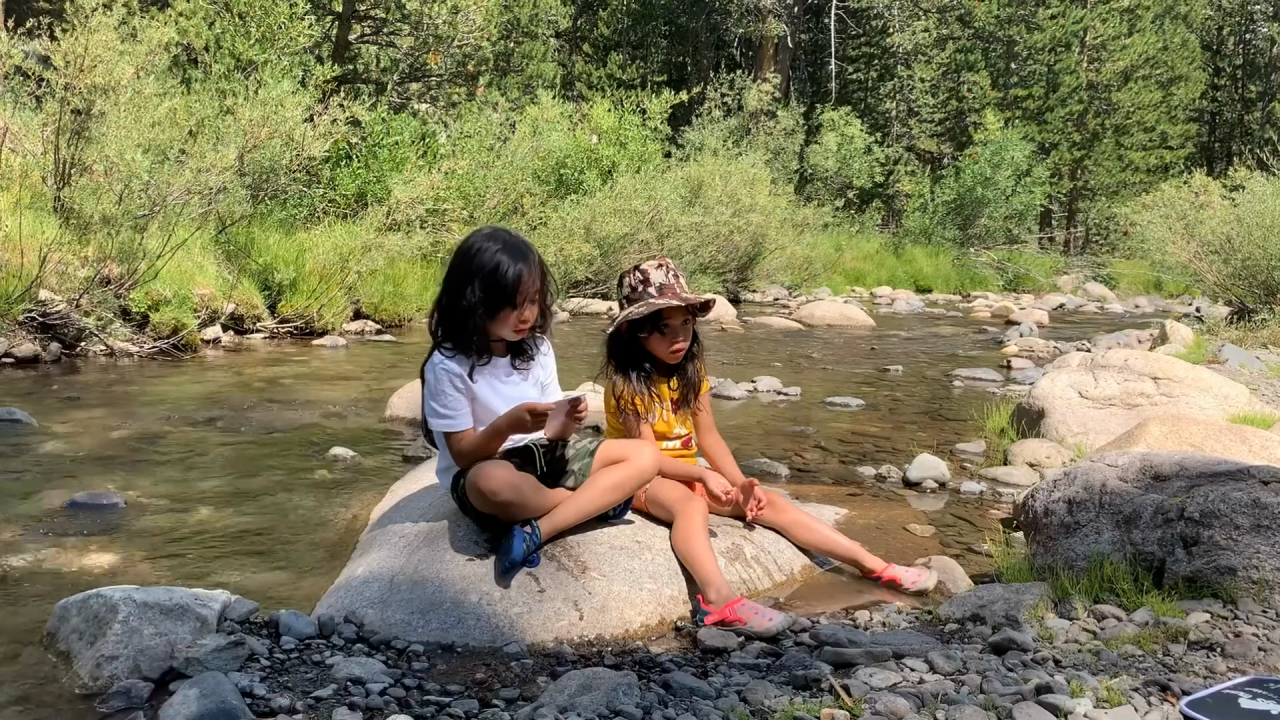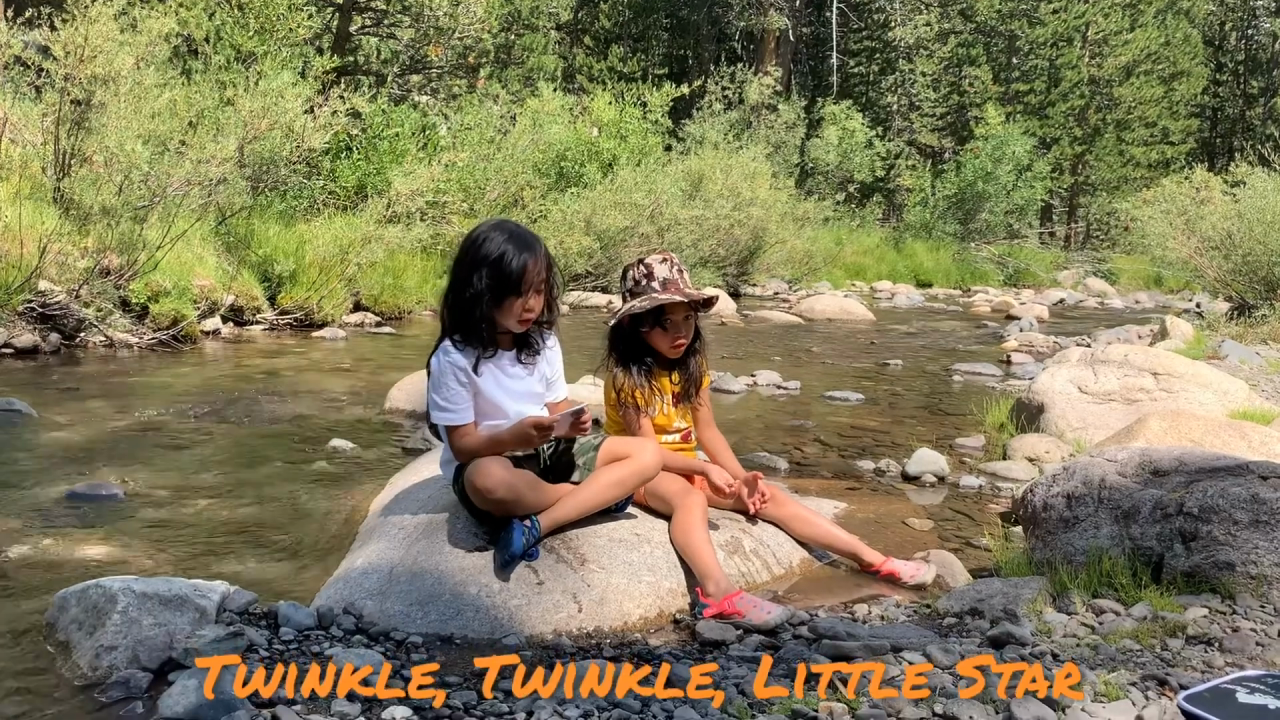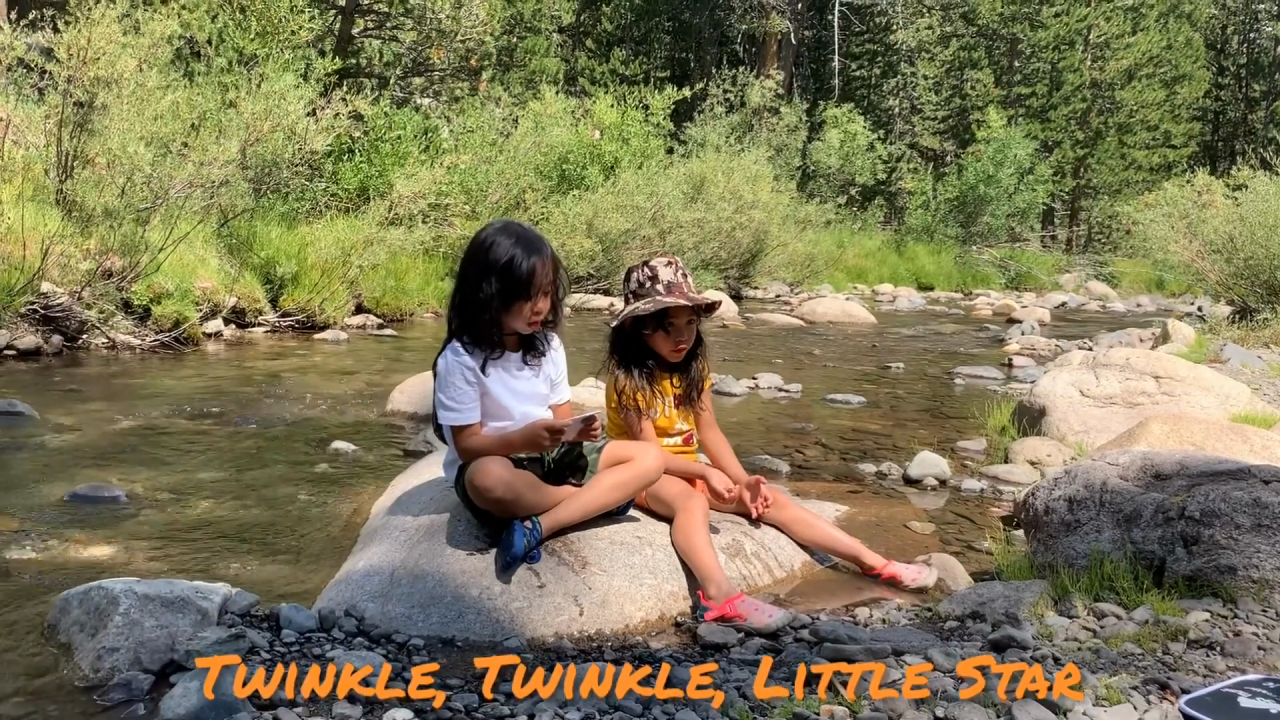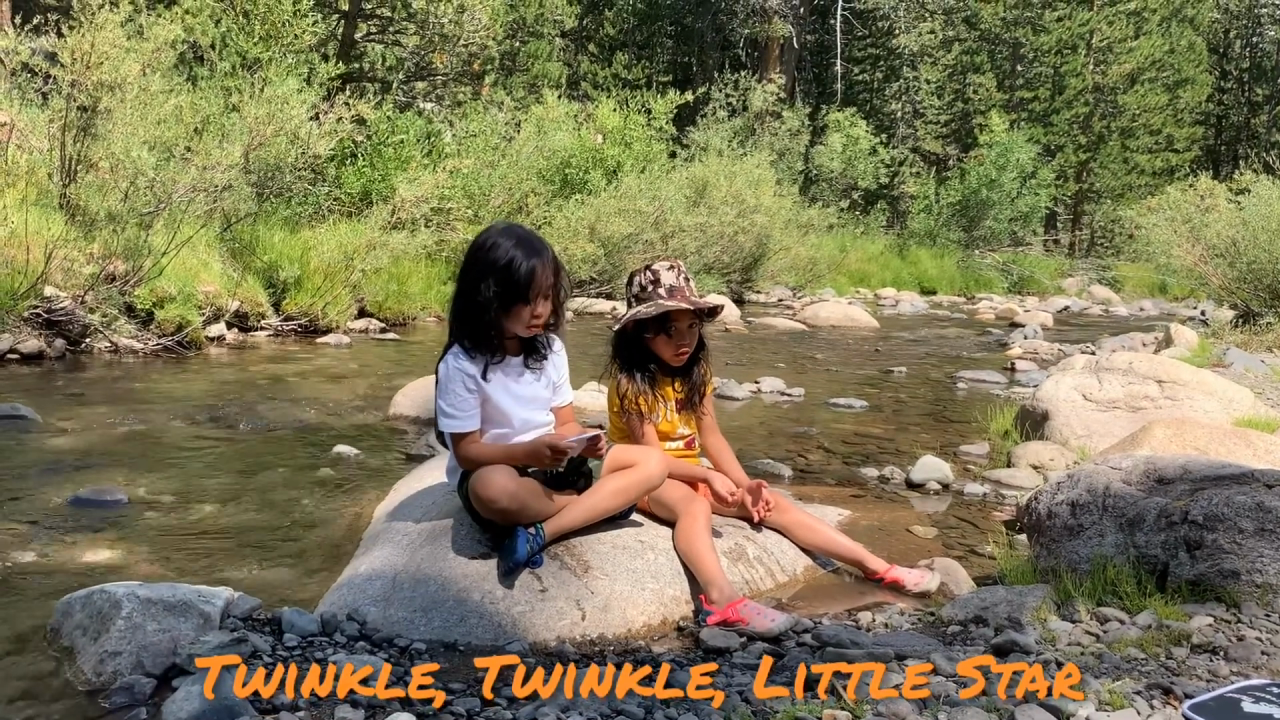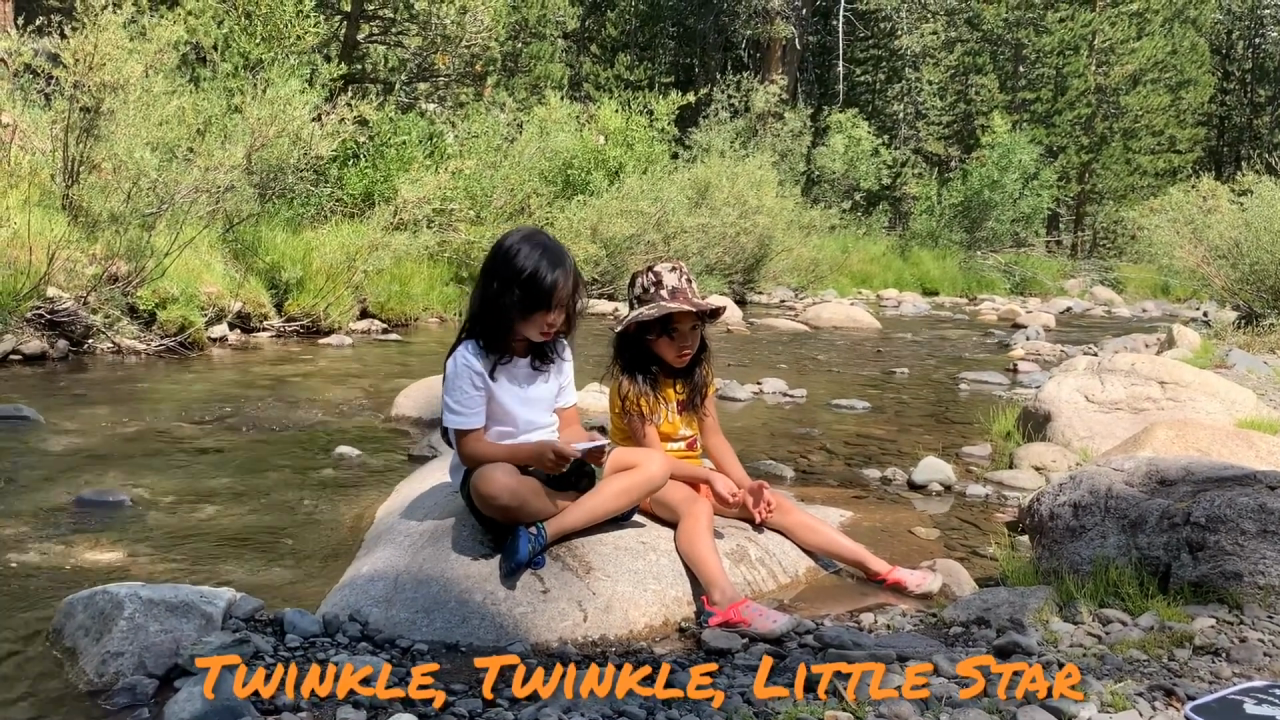
dt=1s
person 1, frame 1
left shoulder: (690, 372)
right shoulder: (627, 382)
left elbow: (709, 437)
left wrist: (740, 482)
right wrist: (704, 475)
left hip: (687, 473)
right hip: (643, 479)
left knee: (769, 503)
right knee: (691, 505)
left ankle: (874, 566)
right ankle: (720, 600)
person 1, frame 2
left shoulder: (691, 366)
right shoulder: (627, 376)
left elbow: (708, 432)
left wrist: (741, 476)
right wrist: (706, 469)
left hip: (688, 467)
left knee: (768, 496)
right knee: (690, 499)
left ankle: (872, 560)
right ankle: (718, 592)
person 1, frame 3
left shoulder: (692, 368)
right shoulder: (629, 378)
left elbow: (710, 433)
left wrist: (743, 480)
right wrist: (707, 473)
left hip: (687, 470)
left knee: (772, 500)
right knee: (692, 501)
left ankle: (875, 563)
right ankle: (719, 595)
person 1, frame 4
left shoulder: (694, 373)
right shoulder: (631, 382)
left elbow: (712, 438)
left wrist: (745, 484)
right wrist: (708, 476)
left hip: (691, 474)
left knee: (773, 504)
right knee: (694, 506)
left ankle: (877, 567)
right ankle: (722, 600)
person 1, frame 5
left shoulder: (696, 375)
right shoulder: (632, 384)
left elbow: (714, 440)
left wrist: (747, 485)
right wrist: (710, 477)
left hip: (694, 475)
left knee: (775, 505)
right knee: (696, 507)
left ankle: (879, 569)
right ankle: (725, 602)
person 2, frame 1
left shoulder: (537, 347)
right shoulder: (448, 365)
left elbow: (552, 426)
right elbow: (462, 453)
left wrist: (565, 421)
right wrist: (506, 425)
left hip: (544, 457)
right hip: (485, 471)
left knee: (644, 456)
right knee: (492, 482)
left ankle: (536, 531)
right ankle: (597, 499)
person 2, frame 2
left shoulder: (543, 342)
right shoulder: (454, 358)
left elbow: (557, 414)
right elbow: (463, 447)
left wrist: (570, 425)
right wrist: (512, 438)
left hip: (548, 453)
right hip: (491, 463)
left knee: (647, 455)
right knee: (488, 481)
left ankle: (537, 525)
right ankle: (596, 493)
person 2, frame 3
left shoulder: (548, 346)
right shoulder: (461, 359)
left elbow: (560, 417)
right elbow: (467, 445)
left wrist: (576, 429)
right wrist: (522, 440)
left hip: (551, 456)
right hip: (498, 464)
left knee: (649, 459)
right knee: (488, 479)
left ankle: (537, 527)
right ankle: (600, 497)
person 2, frame 4
left shoulder: (550, 348)
right shoulder: (462, 363)
left elbow: (565, 423)
right elbow: (467, 452)
left wrist: (582, 440)
right wrist: (526, 453)
left hip: (553, 465)
right hip: (497, 471)
left knee: (652, 463)
right knee: (493, 490)
left ankle: (542, 532)
right ankle: (604, 500)
person 2, frame 5
left shoulder: (557, 351)
right shoulder: (470, 361)
left elbow: (568, 426)
right elbow: (471, 450)
left wrist: (584, 443)
right wrist: (532, 453)
left hip: (554, 468)
right hip: (500, 472)
left knee: (655, 465)
right knee: (494, 486)
left ankle: (543, 533)
right ankle: (606, 503)
